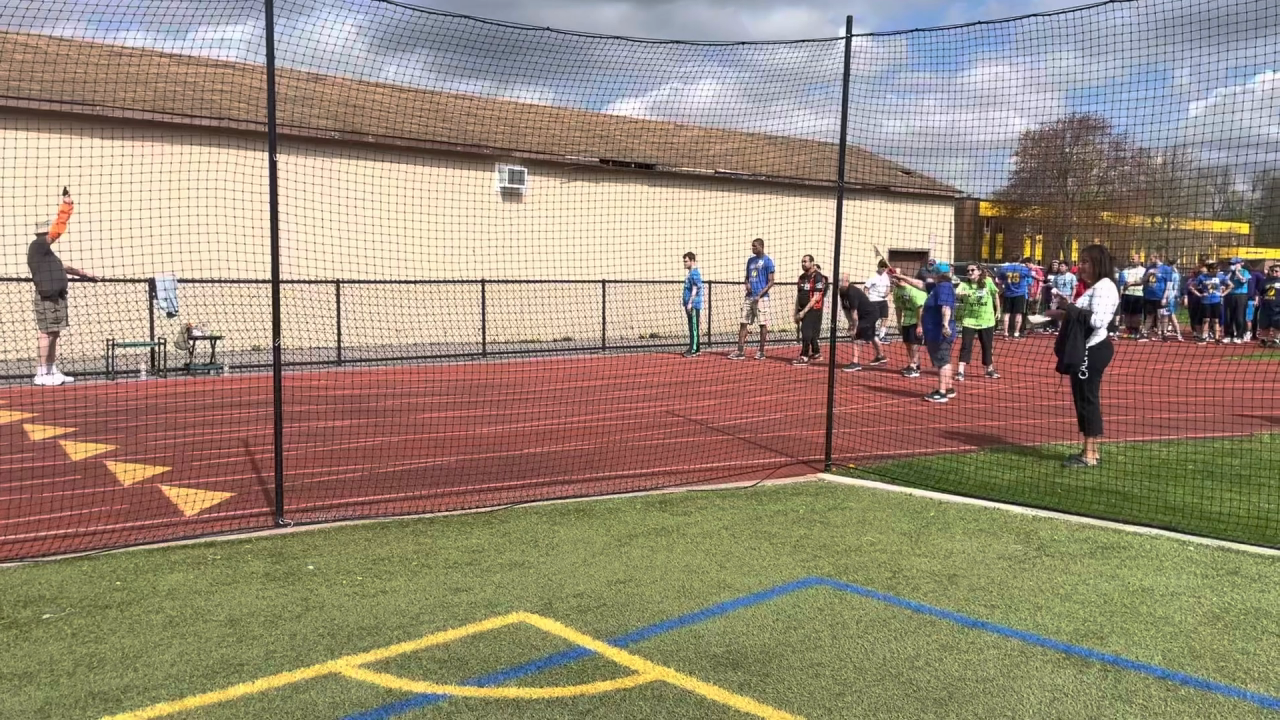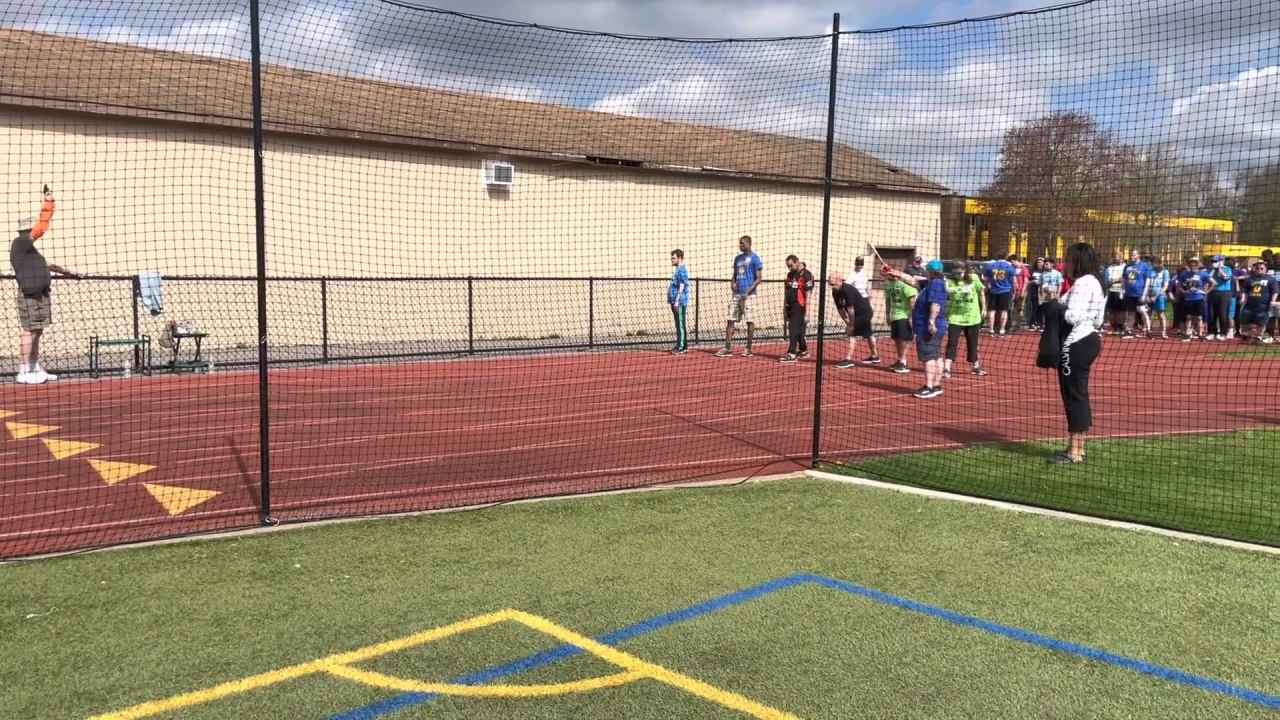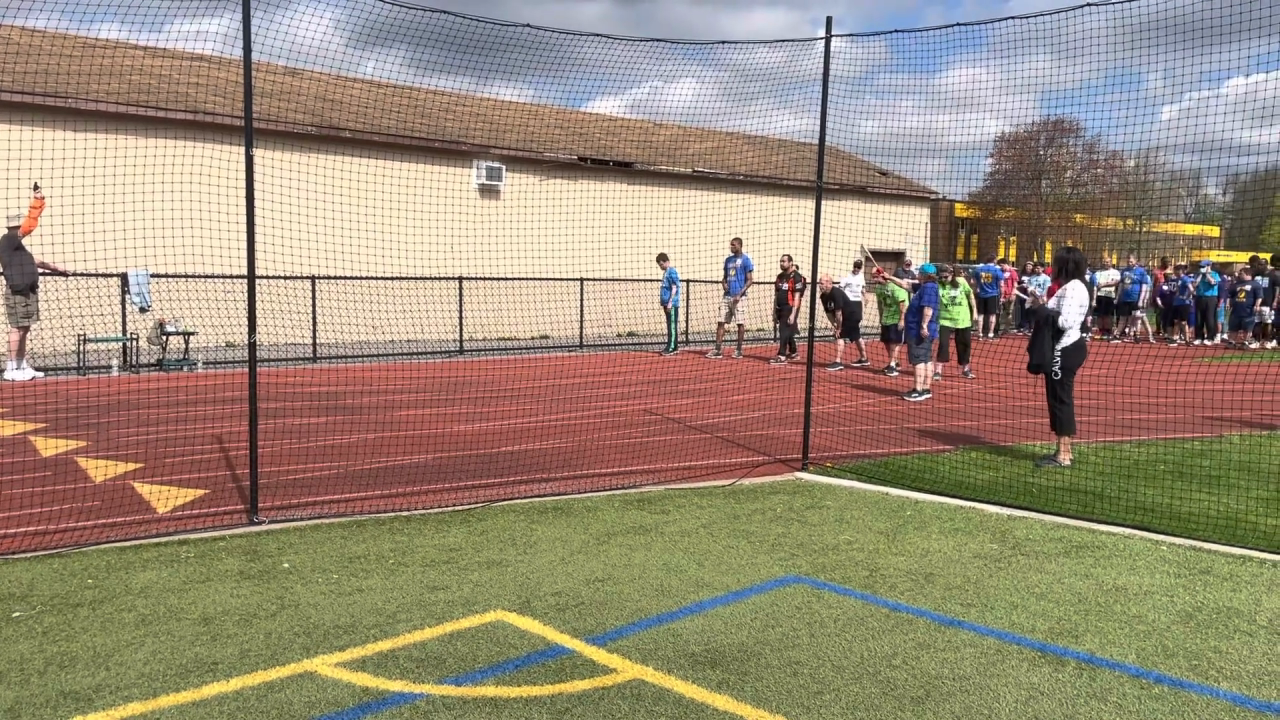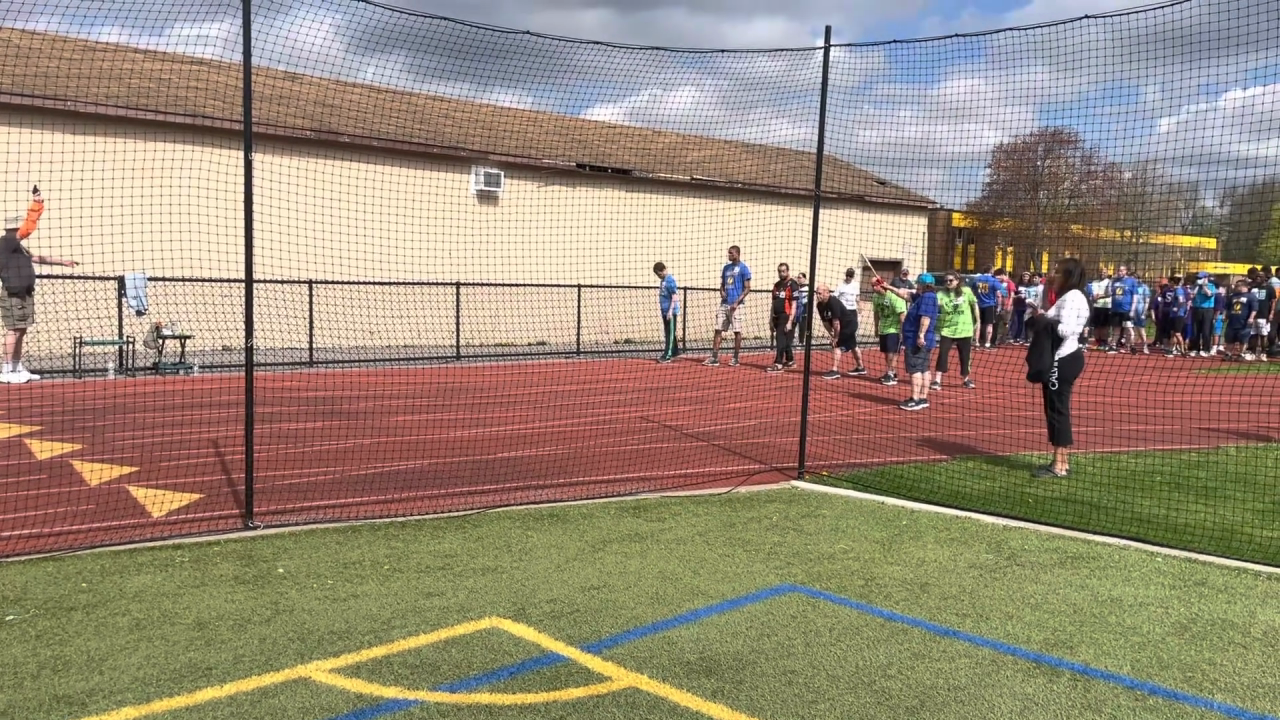
dt=1s
person 1, frame 1
left shoulder: (1104, 287)
right shoulder: (1094, 287)
left elbow: (1097, 320)
left wrist: (1070, 309)
right wrist: (1065, 314)
left hip: (1092, 350)
right hip: (1086, 350)
left knee: (1087, 400)
right knee: (1085, 399)
left ankle: (1089, 455)
right ankle: (1091, 451)
person 1, frame 2
left shoulder: (1082, 283)
right shoulder: (1094, 283)
left elbow: (1073, 316)
right elbow: (1098, 320)
left hip: (1076, 345)
right hip: (1087, 342)
left knee: (1073, 396)
right knee: (1078, 396)
left ankle: (1075, 452)
right ankle: (1078, 447)
person 1, frame 3
left shoulder: (1072, 288)
right shoulder: (1071, 287)
left elbow: (1065, 321)
left wrist: (1041, 309)
right wrist: (1042, 308)
left hip: (1064, 350)
right hip: (1065, 349)
left knee: (1060, 400)
right knee: (1060, 400)
left ankle: (1062, 456)
right ankle: (1065, 451)
person 1, frame 4
left shoulder: (1072, 297)
right shoulder: (1068, 297)
left elbow: (1065, 329)
right elbow: (1057, 324)
left wrist: (1040, 319)
right wrist: (1041, 317)
left hip: (1062, 361)
right hip: (1061, 360)
left knee: (1057, 410)
right knee: (1056, 410)
left ankle: (1059, 466)
right ankle: (1061, 461)
person 2, frame 1
left shoulder: (46, 251)
right shoulder: (37, 245)
left elbow: (61, 267)
right elbow: (56, 231)
left wrist: (84, 274)
right wrist: (65, 207)
left hip: (55, 297)
right hip: (47, 298)
left knee: (53, 334)
right knee: (46, 334)
left ankle: (52, 371)
right ankle: (41, 373)
person 2, frame 2
left shoulder: (29, 249)
right shoulder: (20, 243)
left elbow: (45, 264)
right elbow: (40, 228)
left wrist: (67, 271)
right wrist: (48, 204)
left hip: (39, 295)
right hip: (30, 295)
left knee: (37, 332)
right knee: (30, 331)
left ankle: (35, 369)
right ankle: (24, 372)
person 2, frame 3
left shoulder: (16, 245)
right shoulder: (8, 240)
left elbow: (32, 260)
right elbow: (28, 226)
left wrist: (55, 268)
right wrist: (37, 202)
left hip: (26, 292)
right hip: (17, 292)
left knee: (24, 329)
right knee: (17, 328)
left ankle: (22, 366)
right ankle: (11, 368)
person 2, frame 4
left shoulder: (16, 246)
right shoulder: (6, 242)
left elbow: (35, 257)
right elbow: (27, 229)
left wrist: (62, 262)
right wrist: (36, 205)
left hip: (23, 293)
right hip: (14, 294)
left knee: (20, 331)
right knee: (13, 330)
left ankle: (17, 368)
right ankle: (7, 370)
